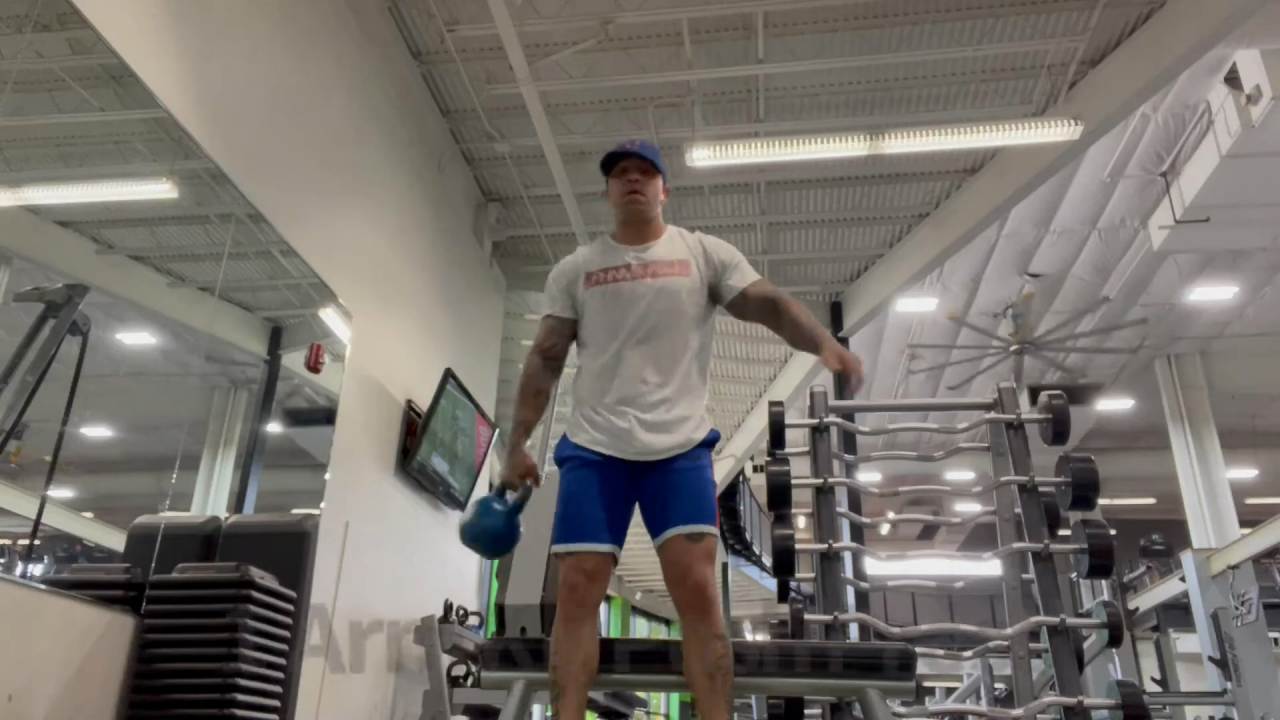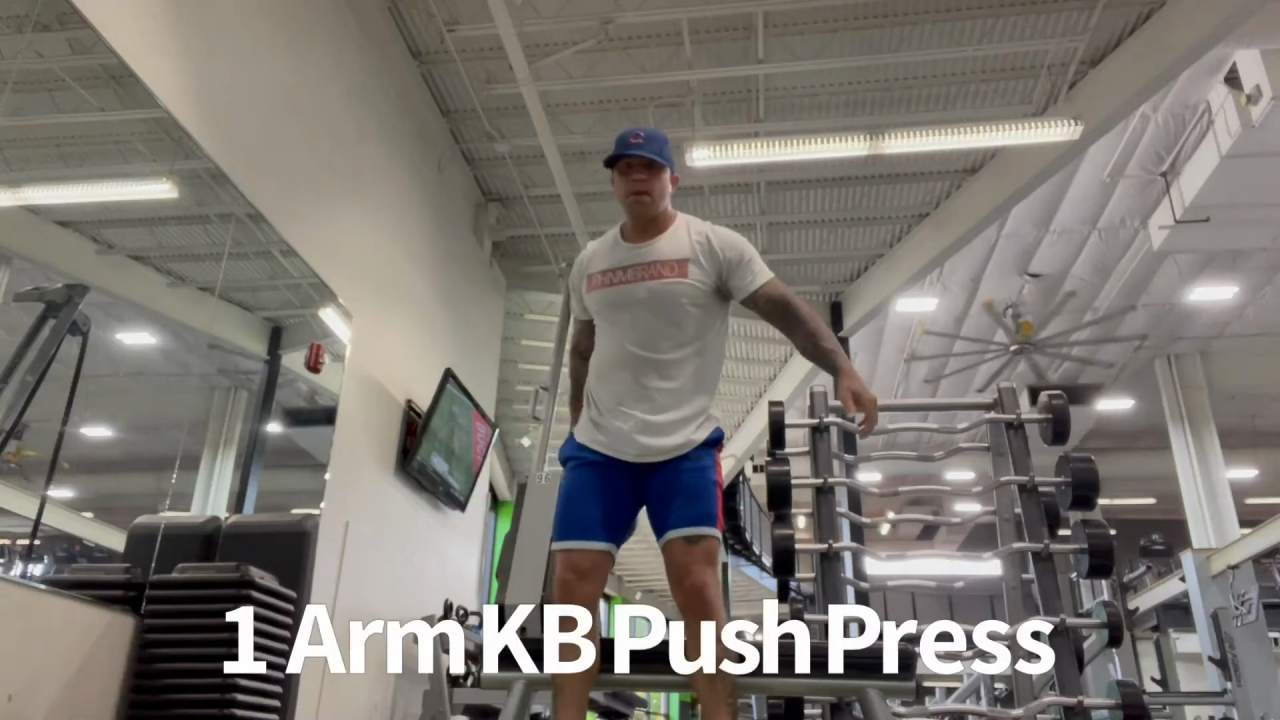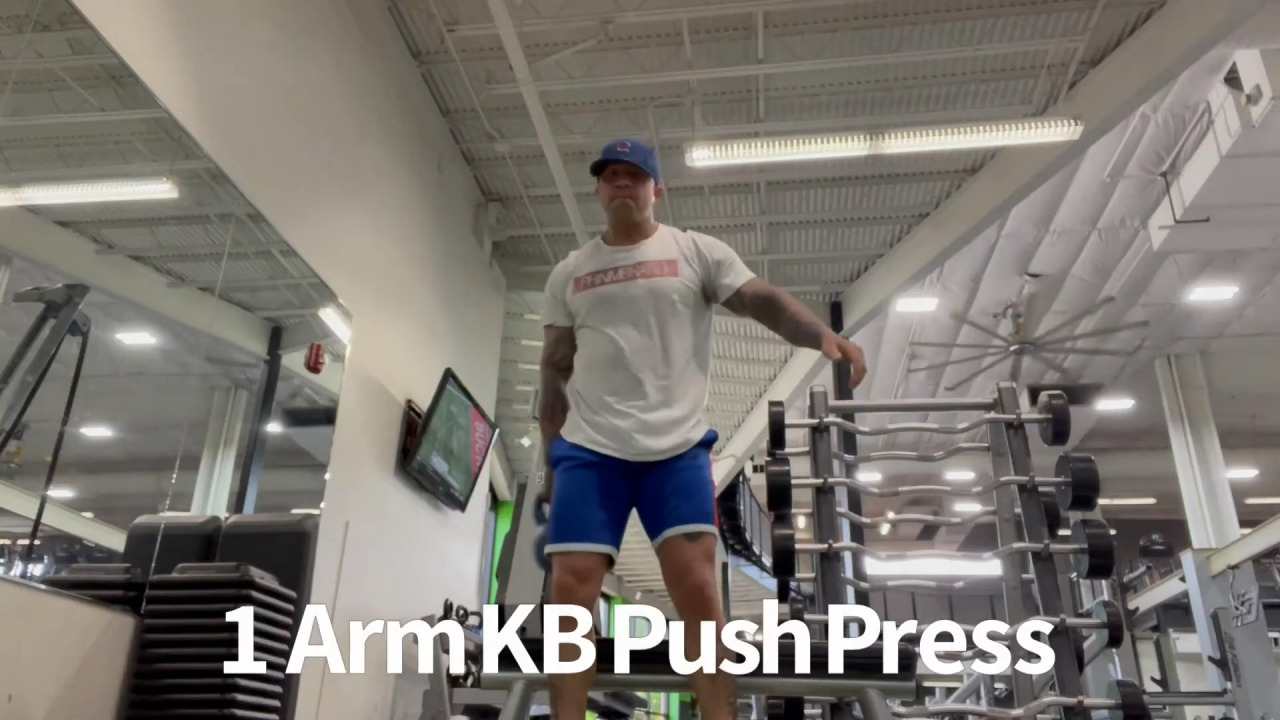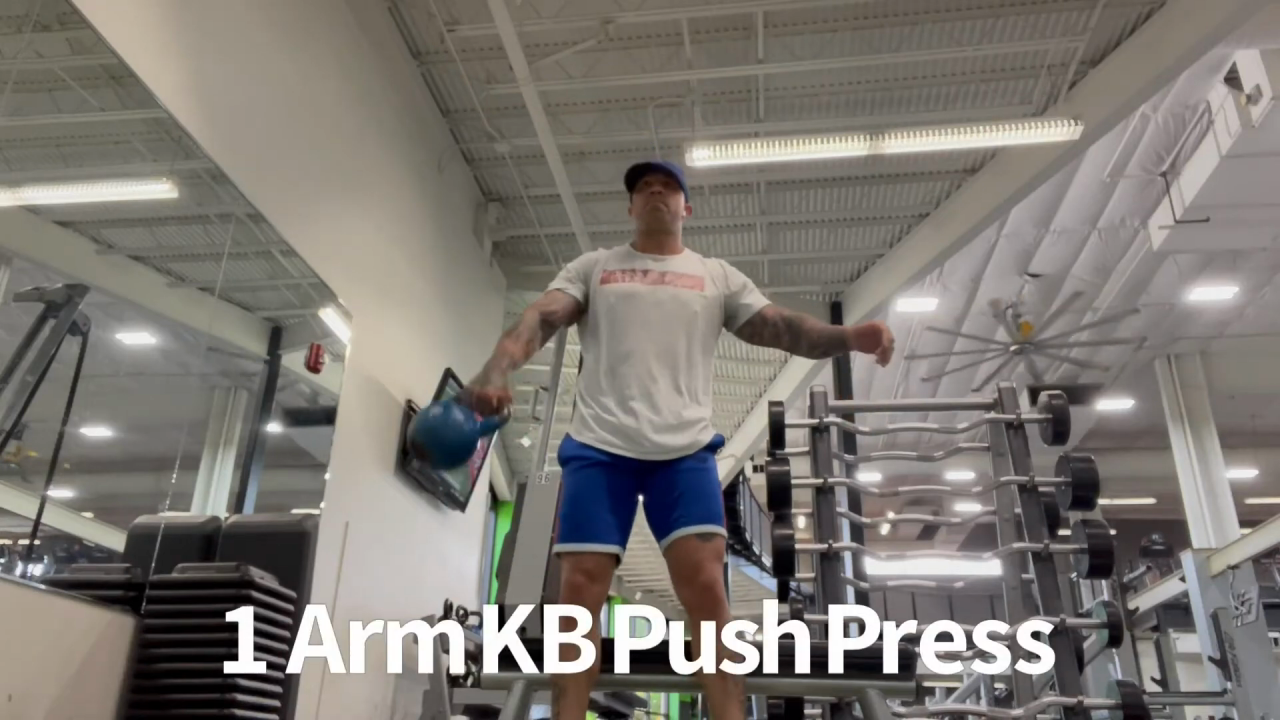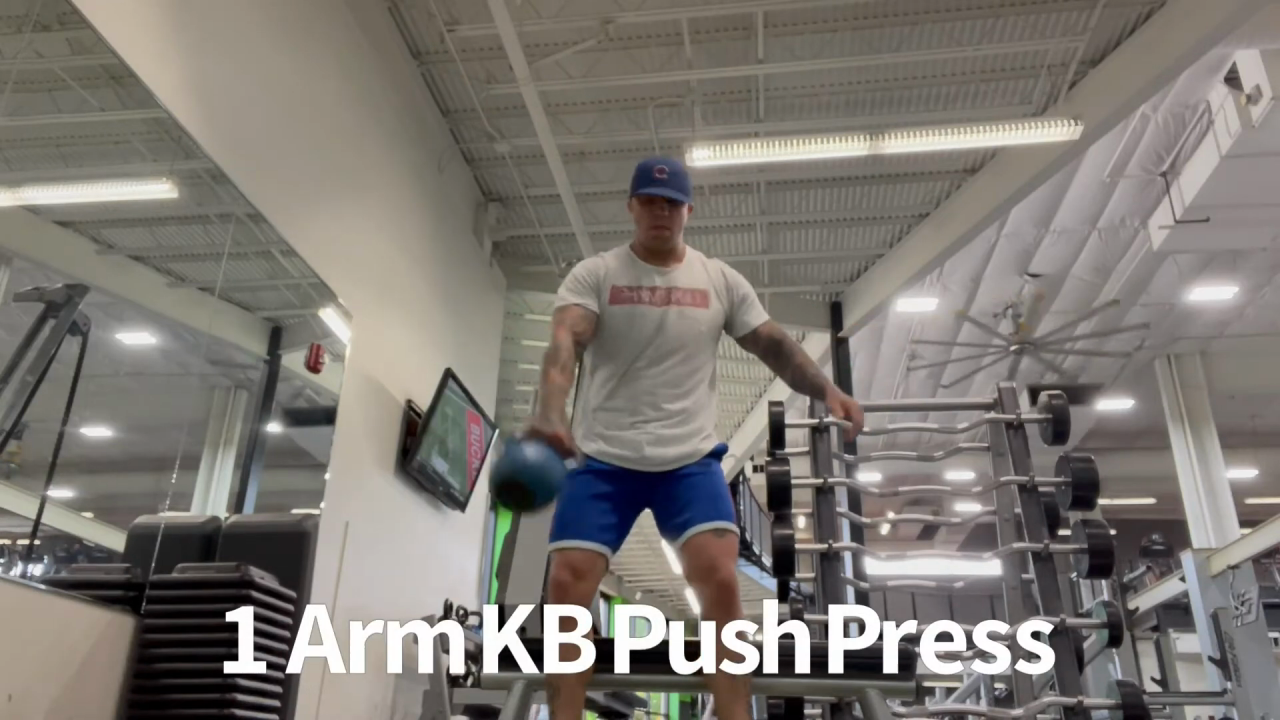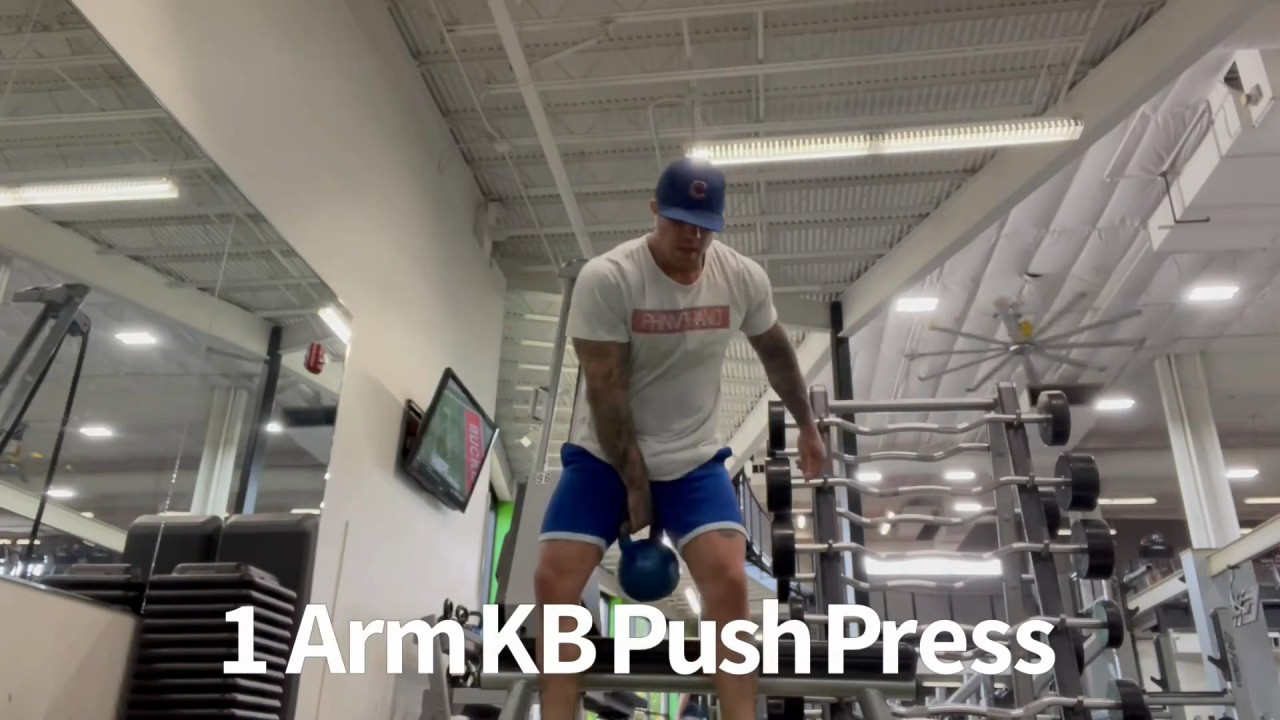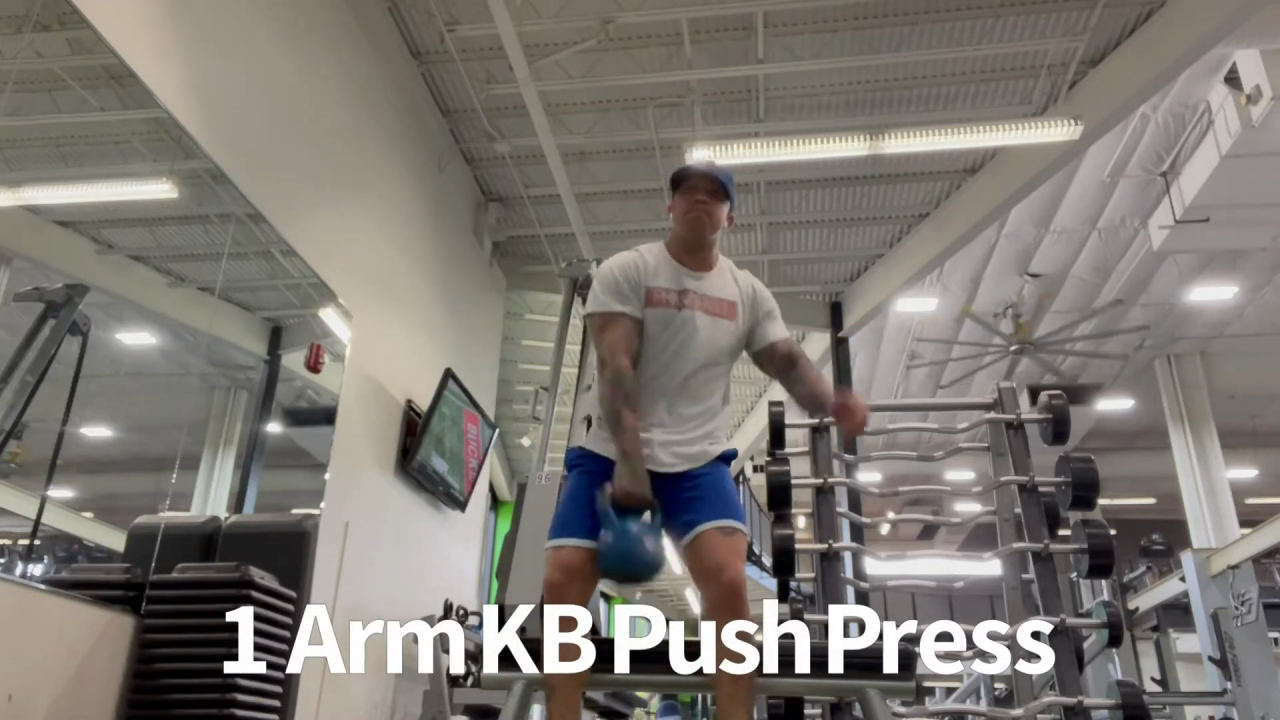
dt=0.4s
person 1, frame 1
left shoulder: (706, 253)
right shoulder: (575, 268)
left elbow: (771, 304)
right elbow: (544, 357)
left wrist: (823, 341)
right wrist: (515, 446)
left hip: (680, 447)
right hip: (593, 448)
left knee: (697, 588)
right knee: (578, 590)
person 1, frame 2
left shoulder: (716, 246)
right shoulder: (589, 263)
left elbow: (786, 310)
left wrist: (844, 371)
right wrist: (579, 428)
left hip: (685, 447)
right hip: (597, 449)
left knee: (697, 590)
right knee: (572, 589)
person 1, frame 3
left shoulder: (697, 252)
right shoulder: (570, 272)
left elbow: (765, 302)
right elbow: (554, 370)
left wrist: (824, 335)
right wrist: (550, 463)
left hip: (678, 448)
right hip: (589, 450)
left knee: (697, 590)
right knee: (570, 590)
person 1, frame 4
left shoulder: (718, 277)
right shoulder: (591, 268)
left elbow: (783, 328)
right elbow: (540, 319)
left wrist: (850, 336)
right wrist: (496, 368)
left hip: (684, 450)
right hip: (598, 447)
left knee: (705, 589)
right knee: (579, 590)
person 1, frame 5
left shoulder: (722, 281)
right shoulder: (592, 275)
left elbow: (774, 345)
right elbow: (566, 344)
left wrist: (828, 392)
right wrist: (550, 413)
left hip: (689, 458)
right hip: (603, 458)
left knee: (720, 584)
right knee: (567, 586)
person 1, frame 6
left shoulder: (745, 277)
right shoulder: (606, 279)
left elbow: (776, 350)
right elbow: (607, 393)
left wrist: (807, 427)
right wrist: (635, 487)
left hip: (695, 461)
right hip: (605, 457)
left knee: (728, 583)
right knee: (555, 584)
person 1, frame 7
left shoulder: (746, 291)
right shoulder: (624, 271)
left elbow: (788, 363)
right elbow: (615, 368)
left wrist: (832, 402)
right wrist: (629, 463)
left hip: (699, 460)
right hip: (606, 455)
left knee: (728, 583)
right knee: (561, 587)
